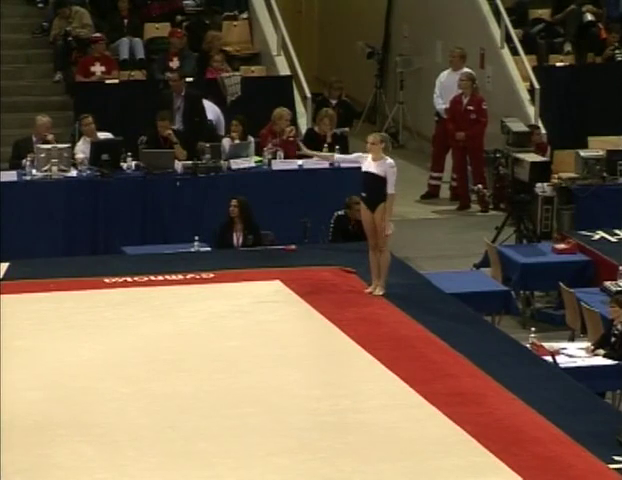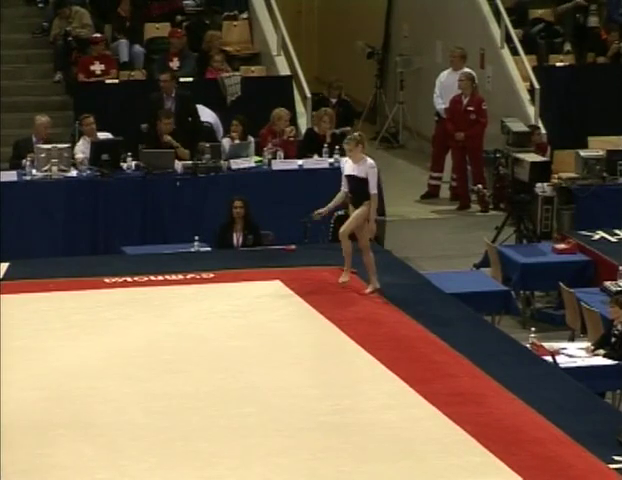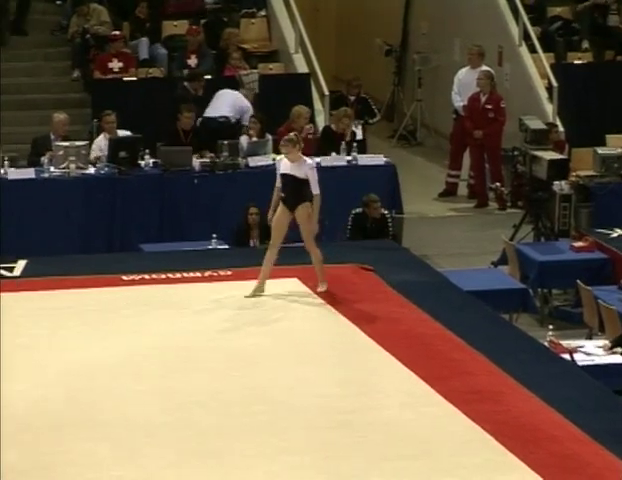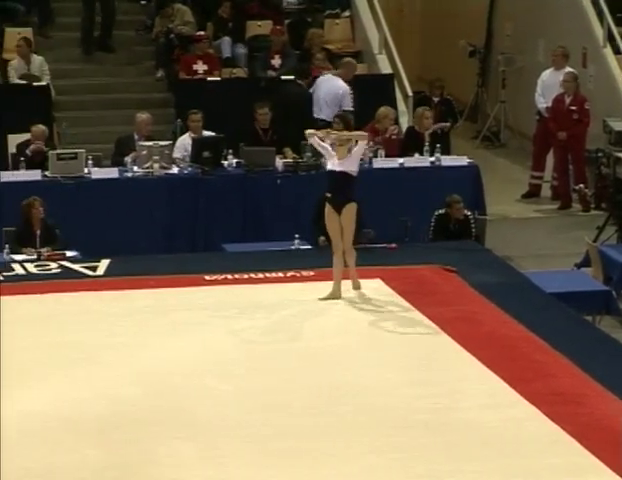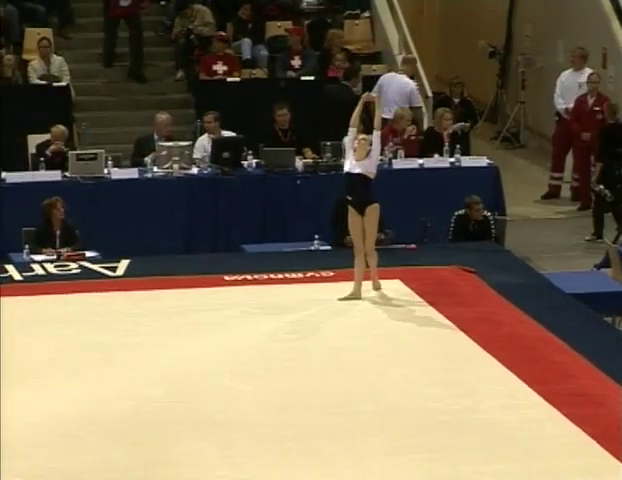
dt=1s
person 1, frame 1
left shoulder: (389, 164)
right shoulder: (364, 158)
left elbow: (390, 193)
right elbow: (337, 158)
left wrist: (388, 219)
right wrist: (311, 153)
left hip: (381, 205)
right hip: (366, 204)
left knee: (382, 245)
right knee: (372, 245)
left ankle: (381, 284)
right ankle: (374, 282)
person 1, frame 2
left shoulder: (369, 165)
right shoulder: (346, 163)
left elbow: (374, 193)
right elbow: (344, 191)
left wrist: (372, 220)
right wrist: (327, 209)
left hip: (365, 205)
right hip: (352, 205)
left knee: (343, 232)
right knee: (363, 245)
left ankle: (347, 269)
right ankle: (373, 281)
person 1, frame 3
left shoulder: (308, 165)
right shoulder: (280, 161)
left elbow: (316, 193)
left wrist: (314, 220)
right wrist: (272, 210)
left hip: (302, 205)
right hip: (284, 205)
left knee: (309, 244)
right knee: (273, 244)
left ankle: (322, 281)
right ankle: (260, 284)
person 1, frame 4
left shoulder: (354, 156)
right shoulder: (329, 155)
left elbow: (364, 136)
right elbow: (308, 135)
left wrist: (341, 135)
right wrist: (321, 134)
left hip: (347, 204)
right hip: (331, 205)
left knee: (347, 245)
right knee: (336, 247)
left ankle: (354, 277)
right ankle: (336, 288)
person 1, frame 5
left shoulder: (371, 159)
right shoulder: (349, 156)
left elbow: (377, 130)
right elbow: (353, 126)
left wrist: (377, 104)
right wrist: (361, 103)
left hip: (369, 206)
right hip: (353, 207)
left knee: (368, 247)
right knee: (358, 248)
left ankle: (374, 278)
right ankle: (357, 289)
person 2, frame 1
right shoulder: (443, 75)
right elbow: (436, 95)
right wrist: (443, 109)
right hip: (443, 117)
right knee: (437, 153)
right ankle: (433, 188)
person 2, frame 2
right shoulder: (443, 75)
right elbow: (436, 95)
right wrist: (443, 109)
right hip: (443, 117)
right knee: (437, 153)
right ankle: (433, 188)
person 2, frame 3
right shoulder: (461, 73)
right elbow: (455, 92)
right wrist: (461, 106)
right hip: (461, 115)
right knee: (455, 150)
left ankle: (474, 187)
right ankle: (451, 186)
person 2, frame 4
right shoulder: (545, 74)
right elbow: (538, 94)
right wrist: (545, 108)
right hip: (544, 116)
right knee: (538, 152)
left ankle: (557, 188)
right ankle: (534, 187)
person 2, frame 5
left shoulder: (590, 75)
right shoulder: (565, 75)
right elbow: (557, 95)
left wrist: (573, 109)
right wrist: (564, 109)
right hip: (563, 117)
right knee: (557, 153)
left ankle: (577, 189)
right ankle: (554, 188)
person 3, frame 1
left shoulder: (479, 100)
right shoulder: (455, 100)
left elbow: (482, 123)
right elbow: (449, 120)
left wrist: (466, 134)
right wrist: (454, 133)
left hip: (474, 142)
right hip: (457, 141)
left knee: (478, 170)
right knee: (460, 171)
left ankle: (483, 202)
right ankle: (464, 201)
person 3, frame 2
left shoulder: (479, 101)
right shoulder: (455, 100)
left elbow: (482, 123)
right elbow: (449, 120)
left wrist: (466, 135)
right wrist: (454, 133)
left hip: (474, 142)
right hip: (456, 141)
left knee: (477, 170)
right knee: (459, 171)
left ankle: (483, 202)
right ankle: (464, 201)
person 3, frame 3
left shoulder: (497, 99)
right shoulder: (473, 98)
left elbow: (501, 121)
right elbow: (467, 118)
left wrist: (484, 132)
right wrist: (472, 131)
left hip: (492, 140)
right hip: (474, 139)
left knee: (495, 168)
right knee: (477, 168)
left ankle: (501, 200)
right ankle: (482, 198)
person 3, frame 4
left shoulder: (581, 100)
right shoulder: (557, 99)
left elbow: (585, 123)
right elbow: (551, 119)
left wrist: (568, 134)
right wrist: (557, 132)
left hip: (576, 141)
right hip: (559, 140)
left knee: (579, 170)
right knee: (561, 170)
left ankle: (585, 202)
right ankle: (565, 200)
person 3, frame 5
left shoulder: (605, 101)
right shoulder: (580, 100)
left elbow: (608, 123)
right elbow: (573, 120)
left wrist: (592, 135)
right wrist: (581, 133)
left hip: (599, 141)
right hip: (581, 141)
right knee: (582, 171)
right ankle: (585, 201)
